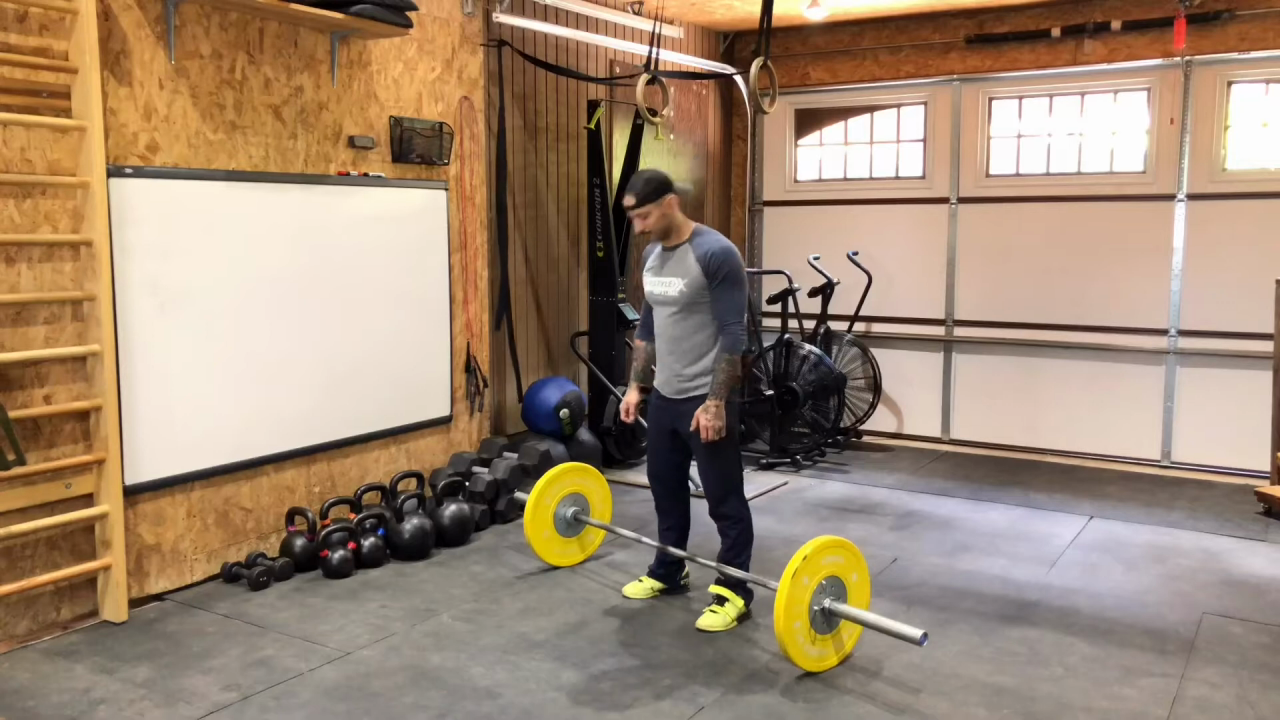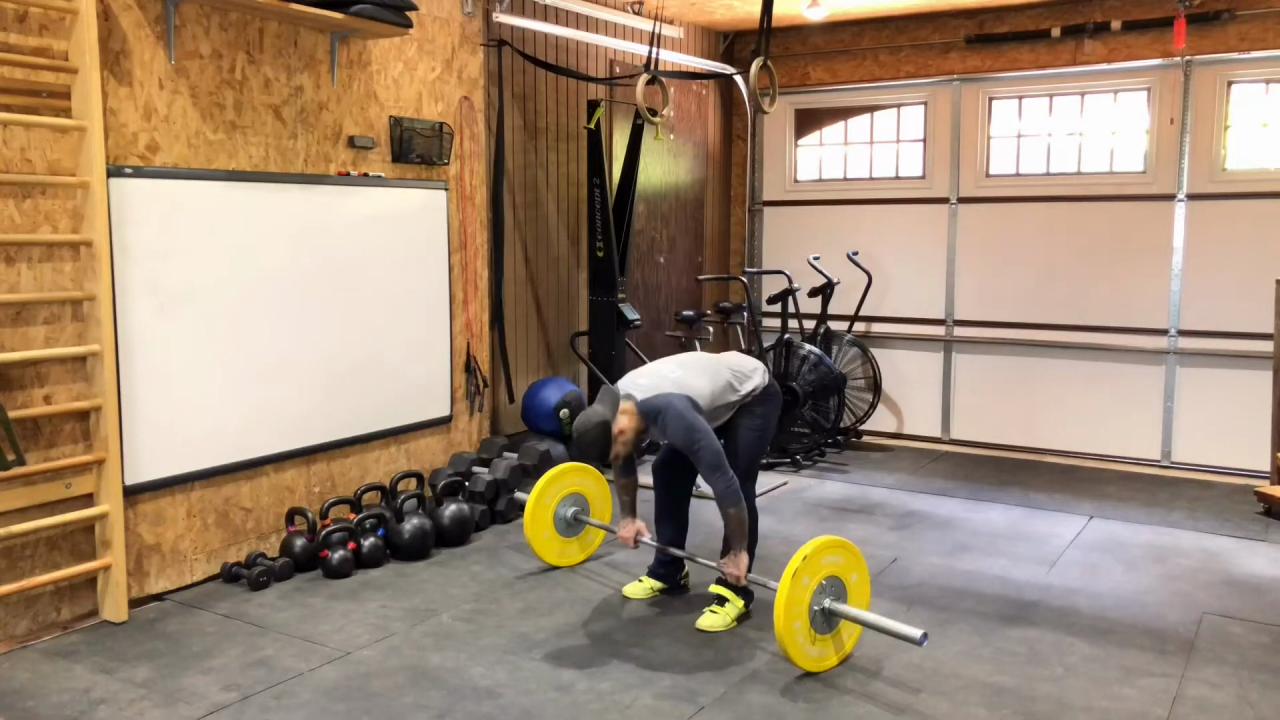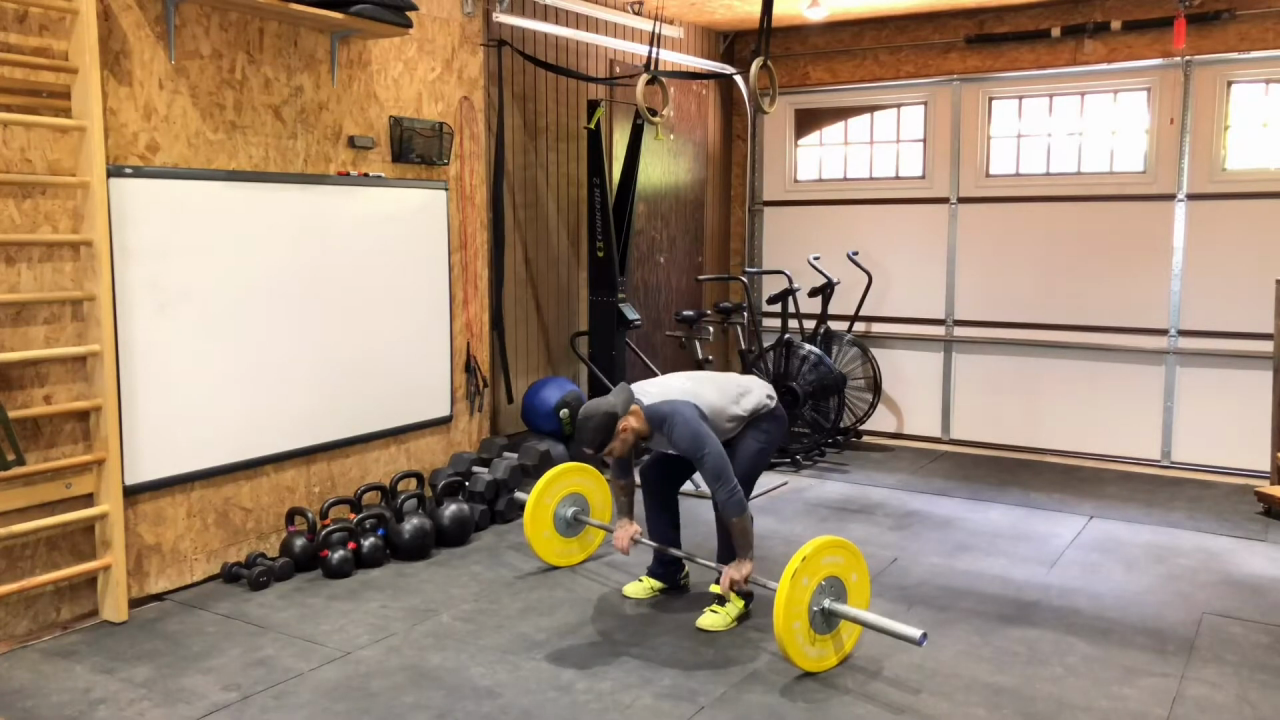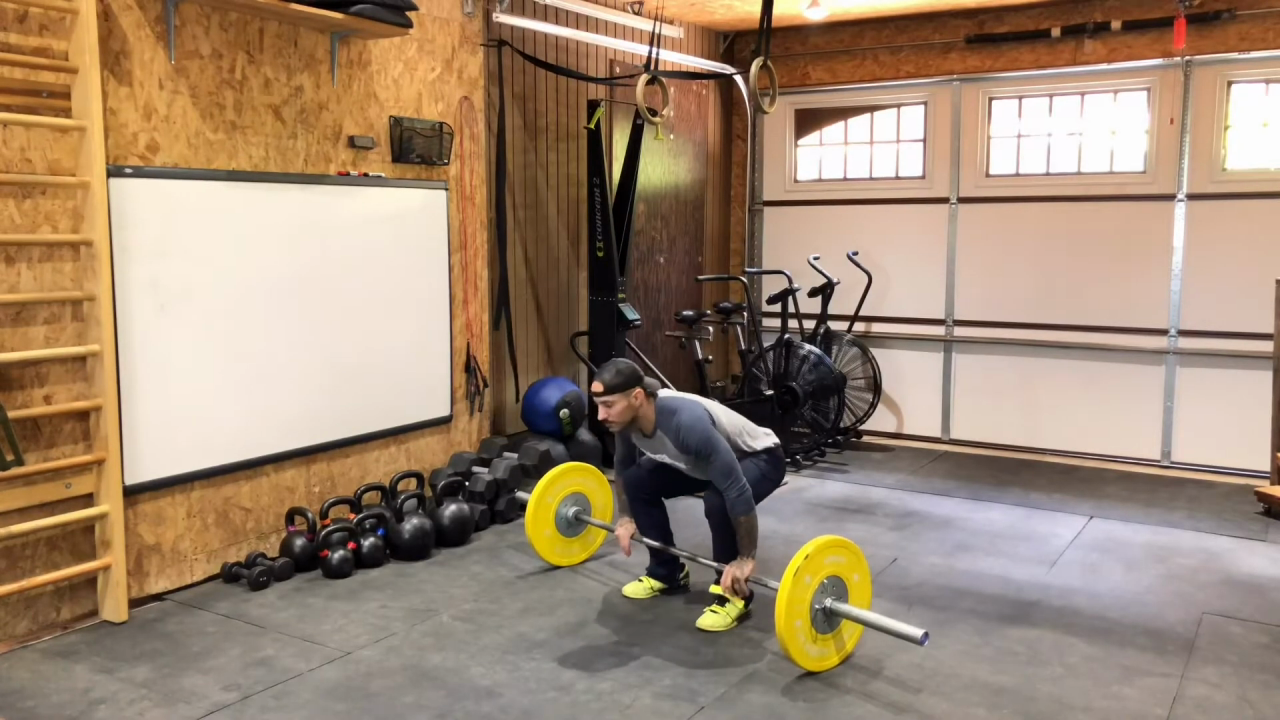
dt=0.7s
person 1, frame 1
left shoulder: (715, 254)
right shoulder: (653, 257)
left elbow: (732, 335)
left wrist: (716, 403)
right wrist: (635, 385)
left hip: (709, 396)
right hip: (666, 396)
left knee: (723, 497)
right knee: (664, 486)
left ankle: (734, 593)
right ankle: (668, 574)
person 1, frame 2
left shoulder: (674, 416)
right shoulder: (615, 408)
left elbow: (723, 482)
right elbow: (624, 467)
left wrist: (738, 552)
right wrist: (628, 517)
left hip: (753, 397)
right hip: (715, 394)
left knee: (737, 485)
right knee: (666, 472)
left ankle: (733, 592)
right ankle: (668, 571)
person 1, frame 3
left shoulder: (679, 422)
right shoulder: (621, 413)
left elbow: (728, 489)
right elbow: (620, 469)
left wrist: (744, 559)
right wrist: (624, 519)
left hip: (760, 417)
right hip: (720, 417)
left knee: (723, 493)
right knee: (655, 476)
left ankle: (734, 593)
right ankle: (668, 571)
person 1, frame 4
left shoulder: (686, 422)
right shoulder: (629, 417)
left elbow: (737, 491)
right elbow: (624, 467)
left wrist: (746, 558)
right wrist: (625, 517)
left hip: (761, 457)
left knee: (717, 501)
right knee: (637, 481)
left ankle: (733, 594)
right ankle: (667, 572)
